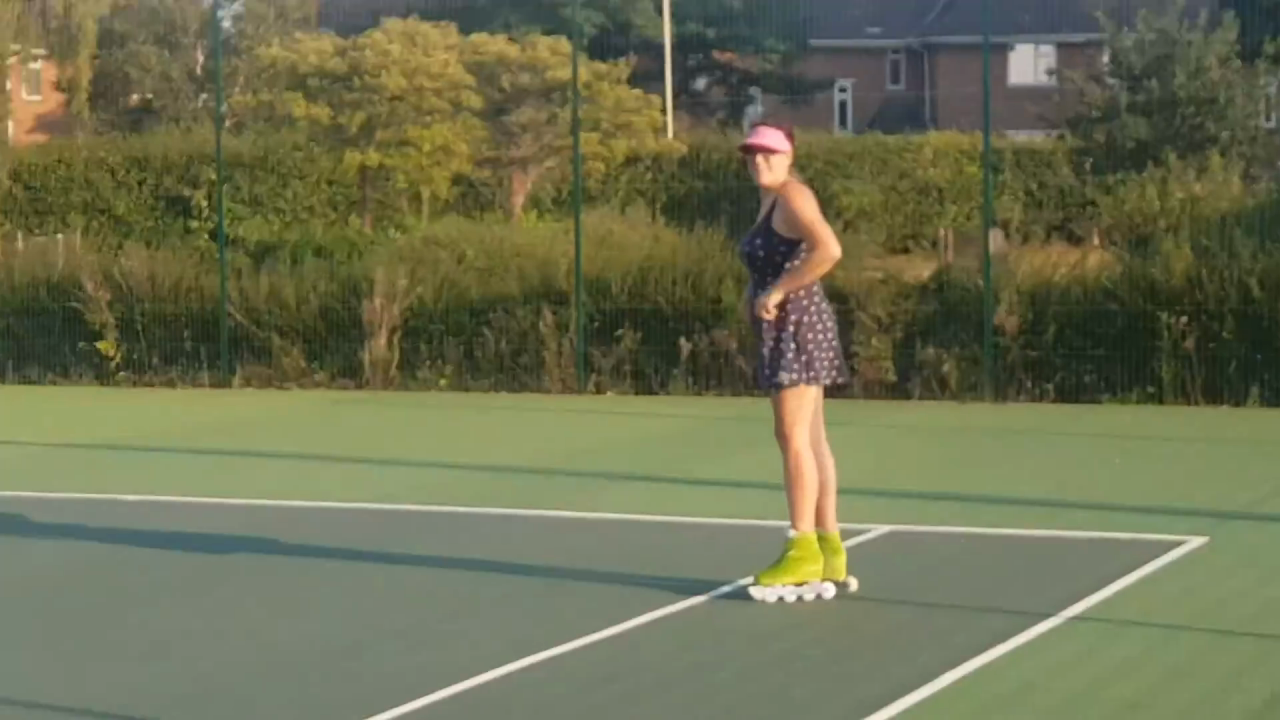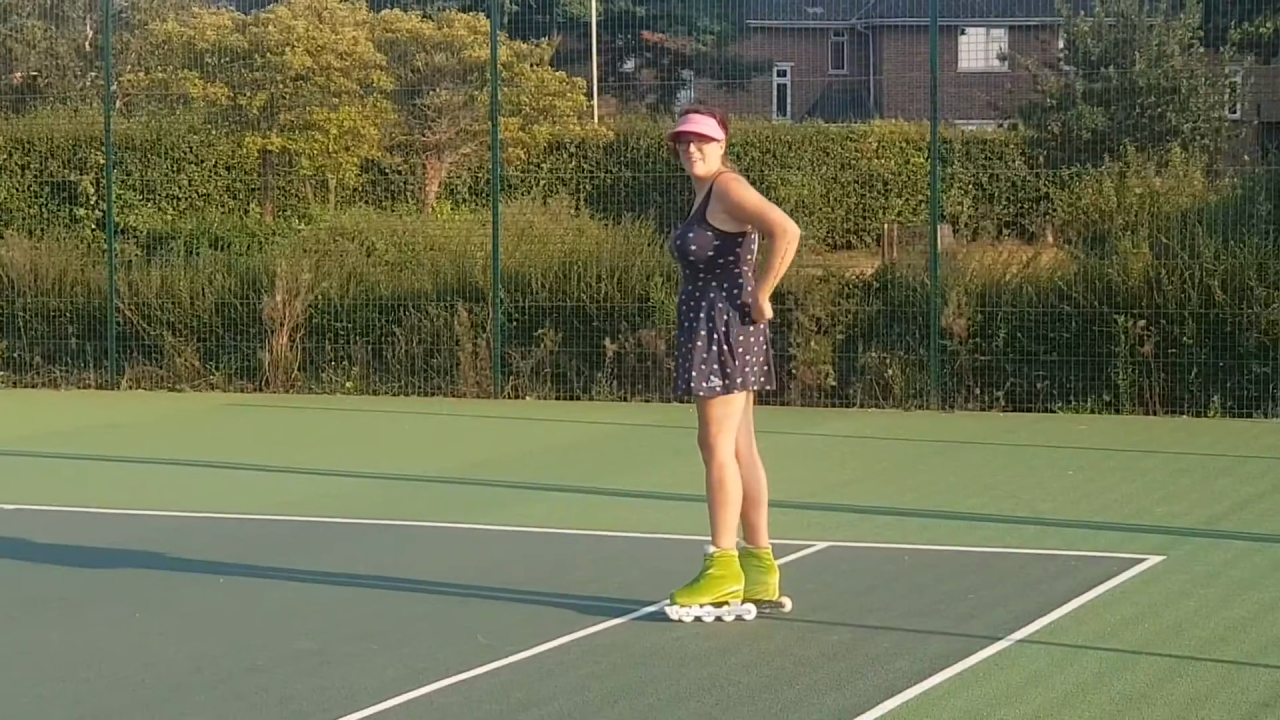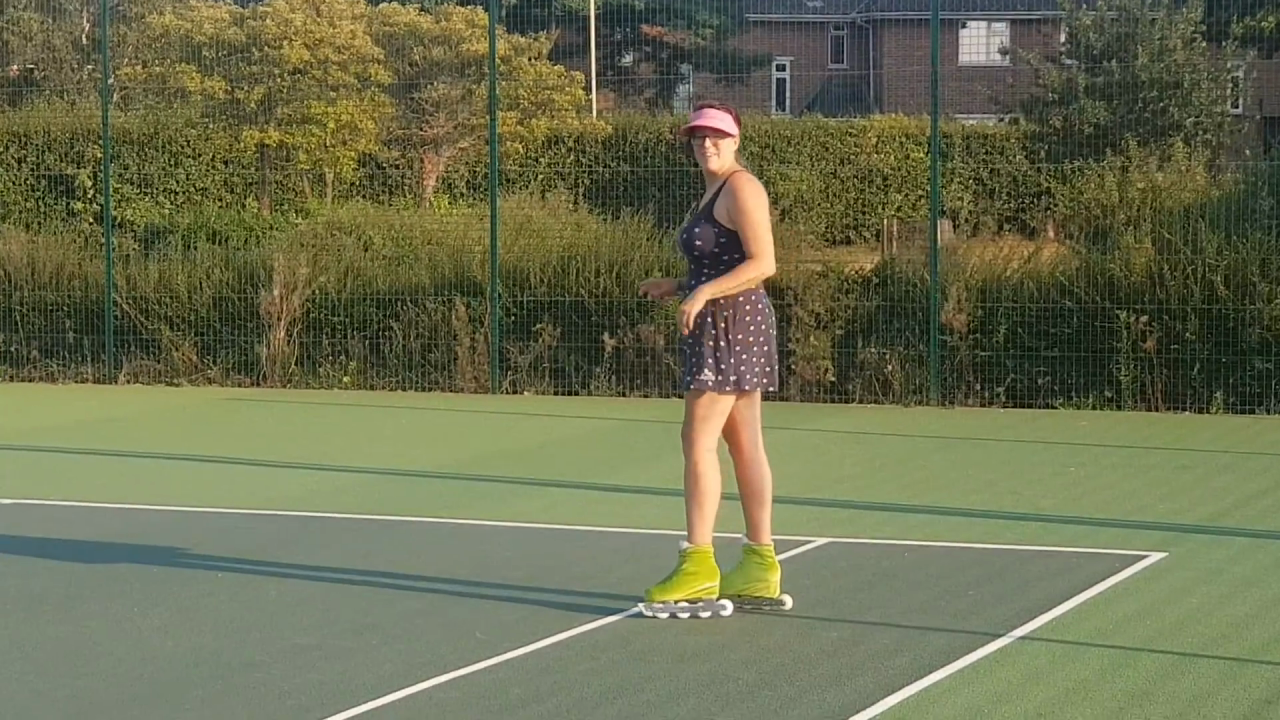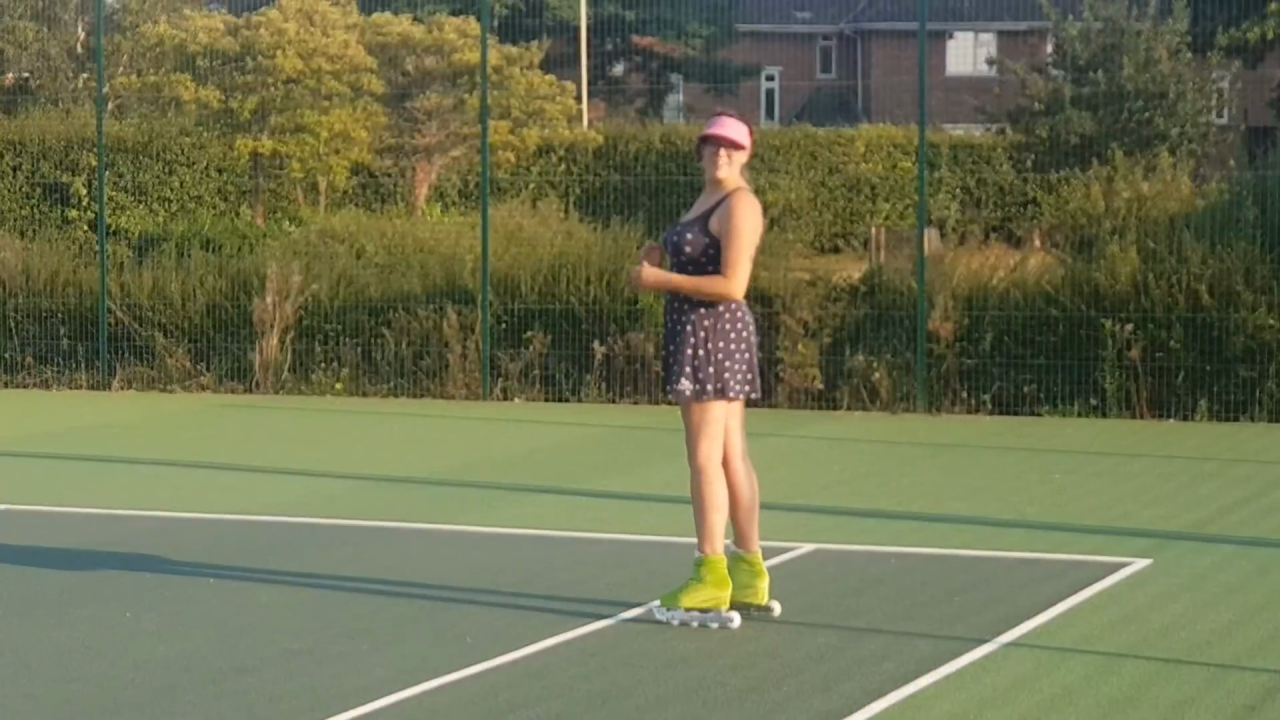
dt=0.5s
person 1, frame 1
left shoulder: (791, 196)
right shoulder: (770, 200)
left elbow: (827, 249)
left wrist: (774, 293)
right wrist: (759, 297)
left hip: (795, 326)
right hip: (787, 329)
left knee: (793, 437)
right knee: (811, 439)
left ankle: (803, 550)
right ankle: (828, 547)
person 1, frame 2
left shoulder: (728, 187)
right shoulder: (706, 193)
left elbow: (787, 231)
left wrist: (760, 296)
left hip: (724, 327)
right hip: (711, 329)
left knee: (717, 448)
right knee: (739, 449)
person 1, frame 3
left shoulder: (740, 188)
right shoulder: (716, 191)
left elbow: (763, 264)
left wrist: (698, 295)
right wrist: (679, 288)
left hip: (730, 328)
right hip: (723, 329)
left knee: (698, 442)
right knee: (745, 446)
person 1, frame 4
left shoulder: (739, 204)
right shoulder: (706, 200)
left elbow: (732, 287)
left wrist: (661, 278)
right wrist: (657, 268)
left hip: (713, 335)
right hip: (700, 336)
left knee: (704, 455)
right knee: (731, 455)
